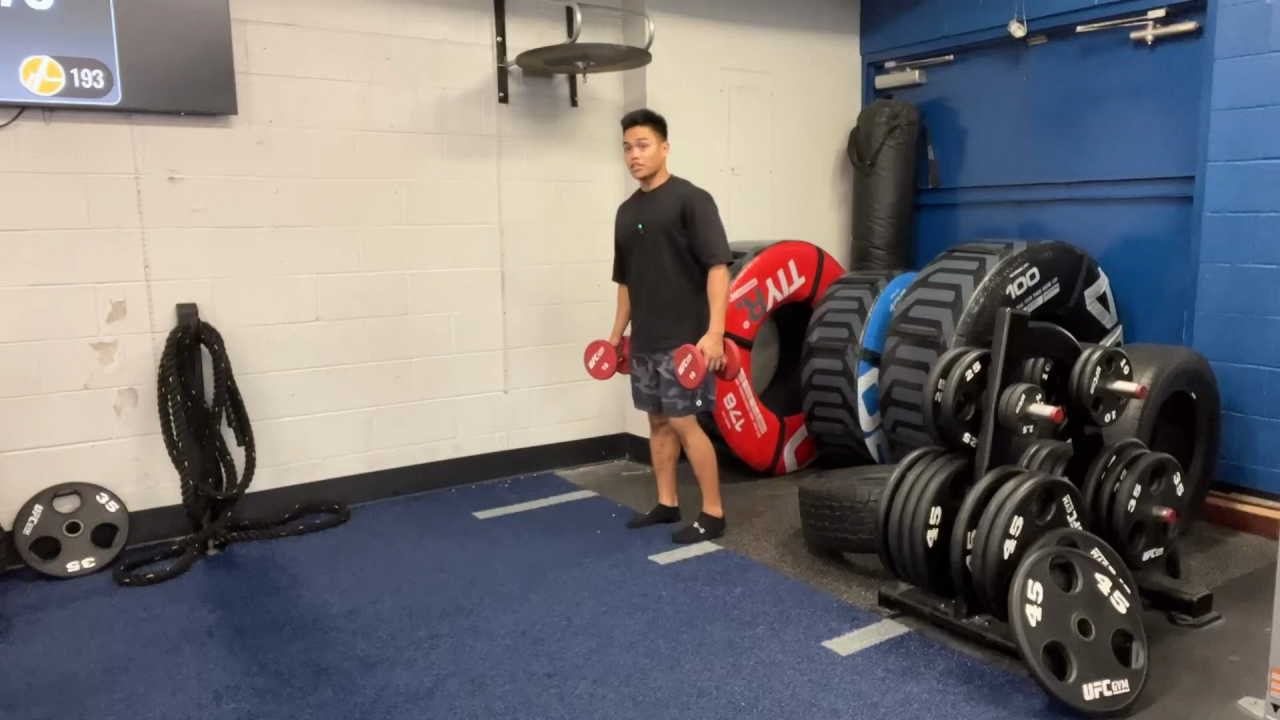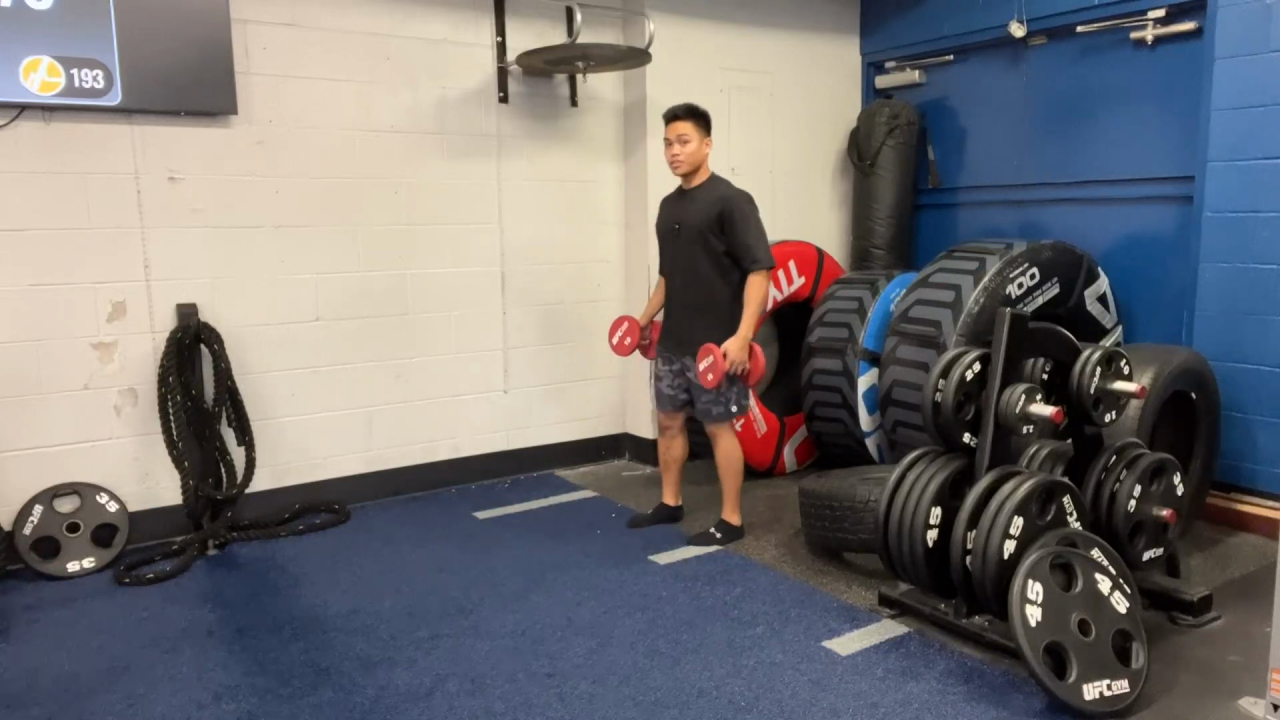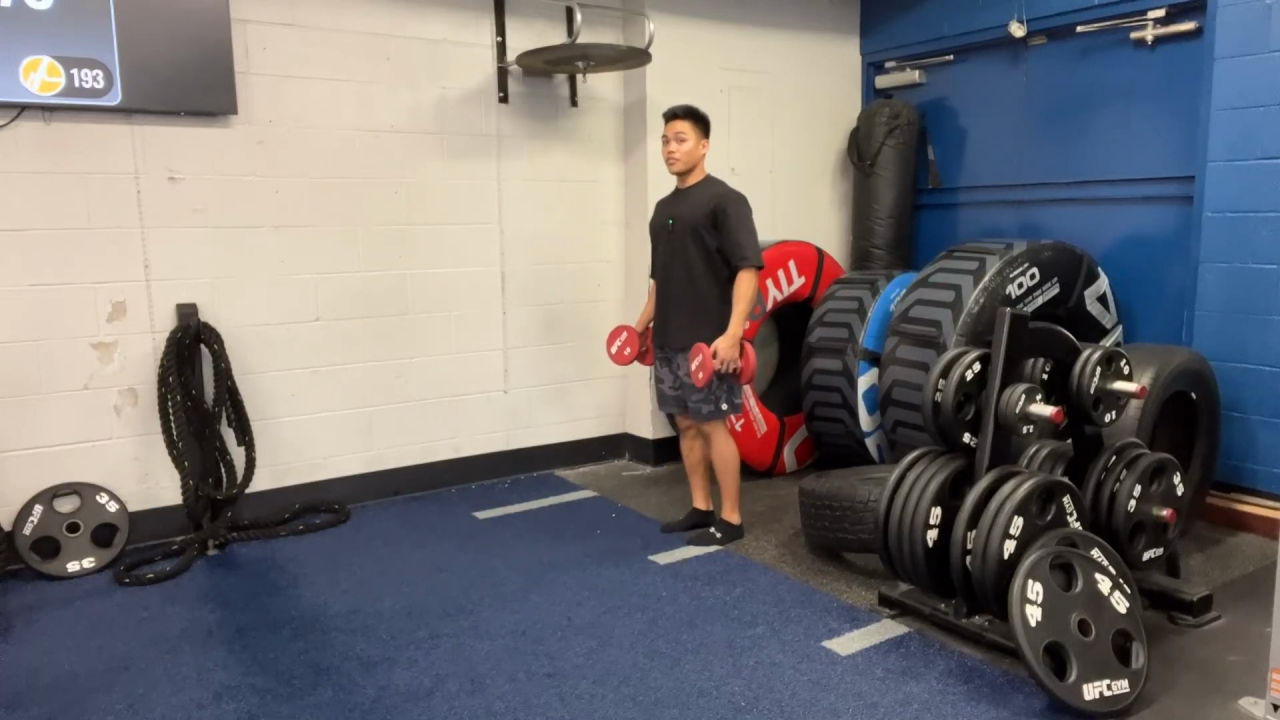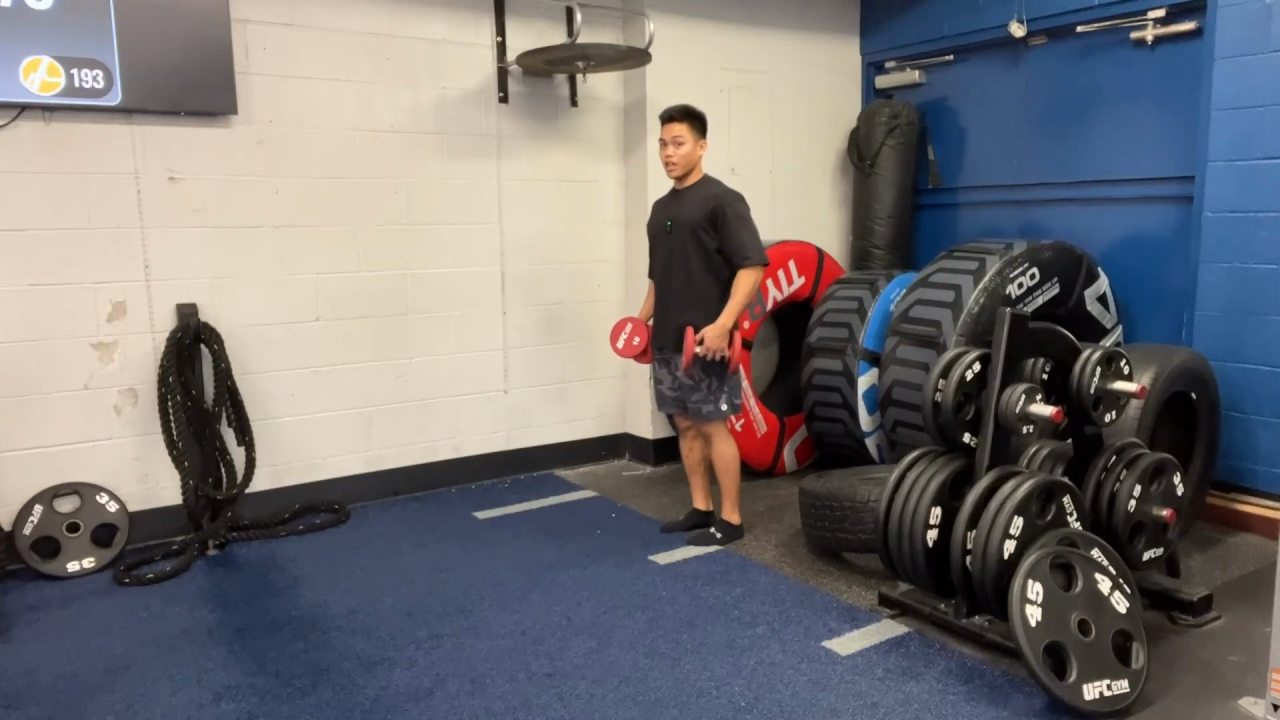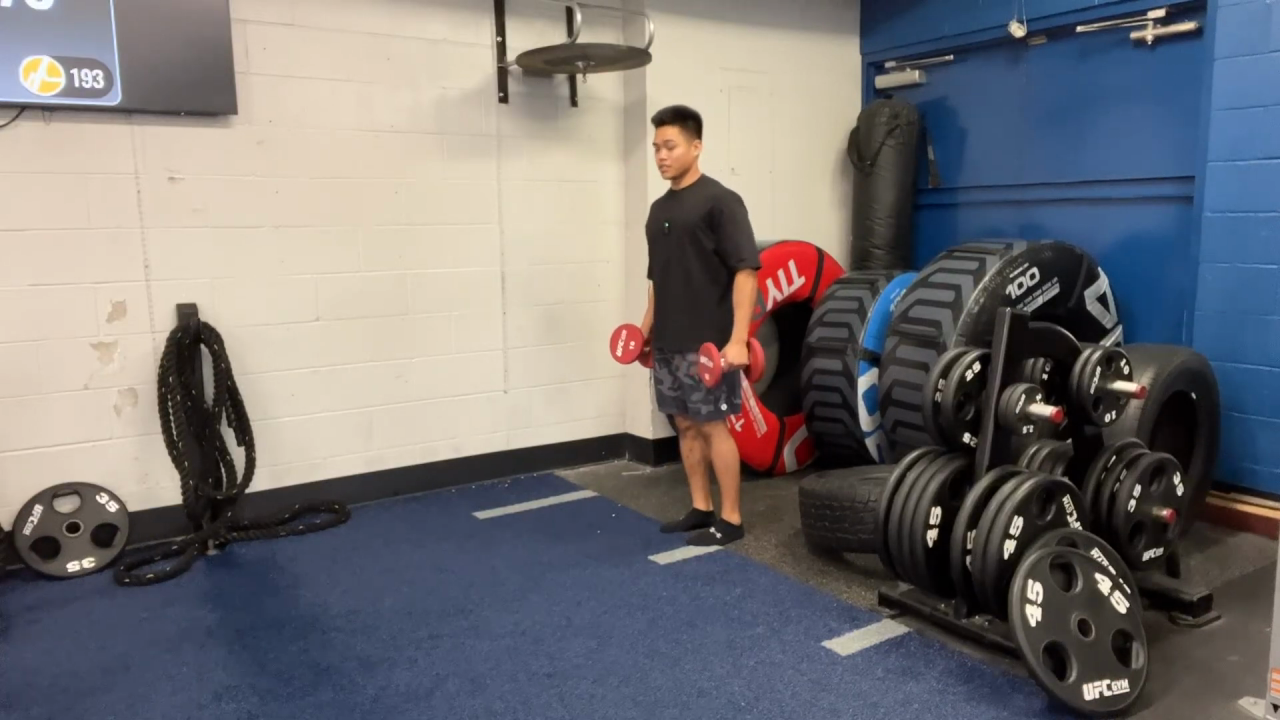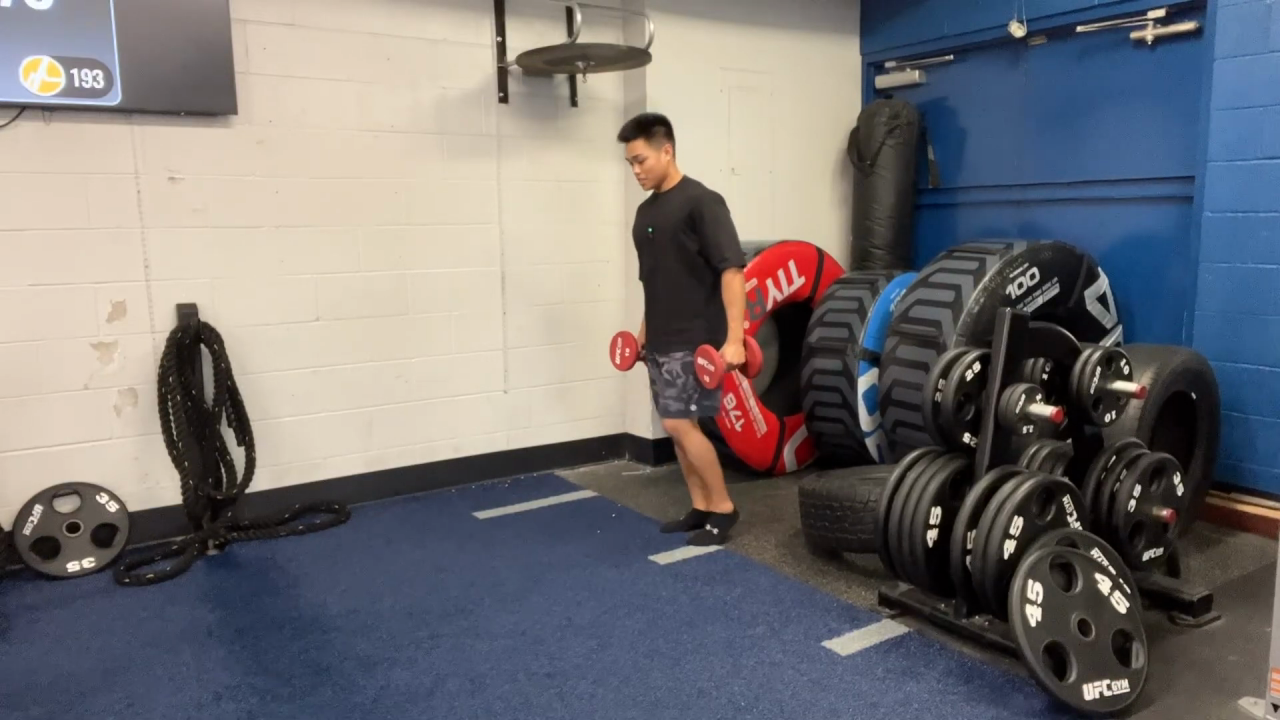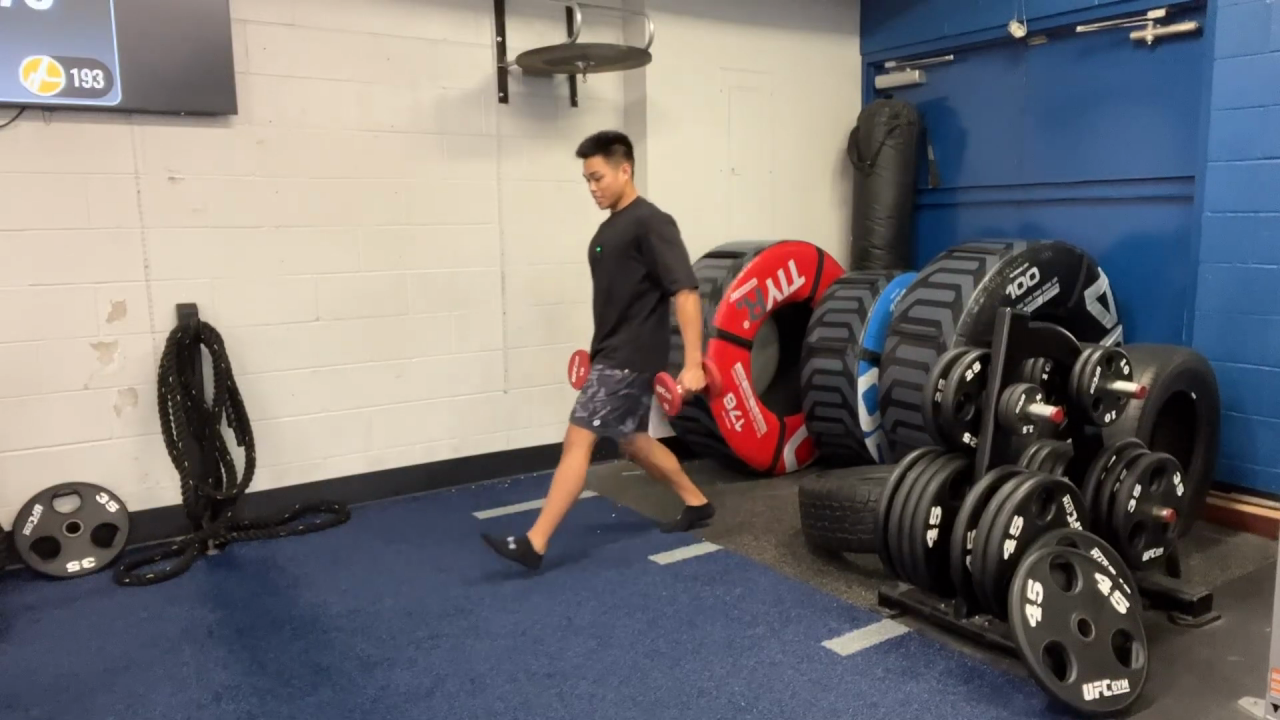
dt=0.7s
person 1, frame 1
left shoulder: (691, 200)
right shoulder: (627, 211)
left elbow: (718, 266)
left wrist: (714, 331)
right wrist: (617, 333)
left hip: (684, 338)
right hip: (645, 341)
left knee: (683, 422)
right knee: (658, 421)
left ankle: (712, 512)
right ankle: (667, 503)
person 1, frame 2
left shoulder: (731, 201)
right shoulder: (669, 205)
left elbow: (759, 270)
left wrist: (743, 335)
right wrist: (646, 316)
left hip: (717, 343)
right hip: (673, 341)
left knee: (718, 427)
right knee: (668, 421)
left ankle: (731, 520)
right ankle: (669, 503)
person 1, frame 3
left shoulder: (724, 200)
right shoulder: (663, 207)
left elbow: (748, 268)
left wrist: (733, 333)
right wrist: (642, 324)
left hip: (707, 341)
right hip: (669, 340)
left knee: (712, 425)
right knee: (686, 424)
left ankle: (731, 519)
right ankle: (700, 509)
person 1, frame 4
left shoulder: (722, 200)
right shoulder: (661, 207)
left elbow: (753, 265)
left wrist: (724, 323)
right wrist: (641, 320)
left hip: (705, 340)
right hip: (667, 340)
left knee: (714, 426)
right knee: (685, 424)
left ankle: (730, 519)
right ankle: (700, 509)
person 1, frame 5
left shoulder: (719, 201)
right shoulder: (659, 207)
left elbow: (746, 271)
left wrist: (738, 339)
right wrist: (647, 327)
left hip: (706, 343)
right hip: (668, 342)
left knee: (713, 427)
right knee: (685, 425)
left ankle: (731, 520)
right ankle: (700, 509)
person 1, frame 6
left shoulder: (701, 201)
right shoulder: (646, 211)
left elbow: (732, 269)
left wrist: (734, 338)
right wrist: (644, 330)
left hip: (695, 339)
right hip: (663, 339)
left knee: (679, 425)
right knee: (681, 424)
left ankle: (723, 509)
right ankle: (701, 510)
person 1, frame 7
left shoulder: (651, 224)
right shoulder: (609, 228)
left elbow: (685, 292)
left wrist: (693, 364)
left hip: (631, 357)
right hip: (613, 354)
left knee: (578, 439)
right knee: (633, 440)
left ankle: (534, 542)
right ankle: (697, 503)
